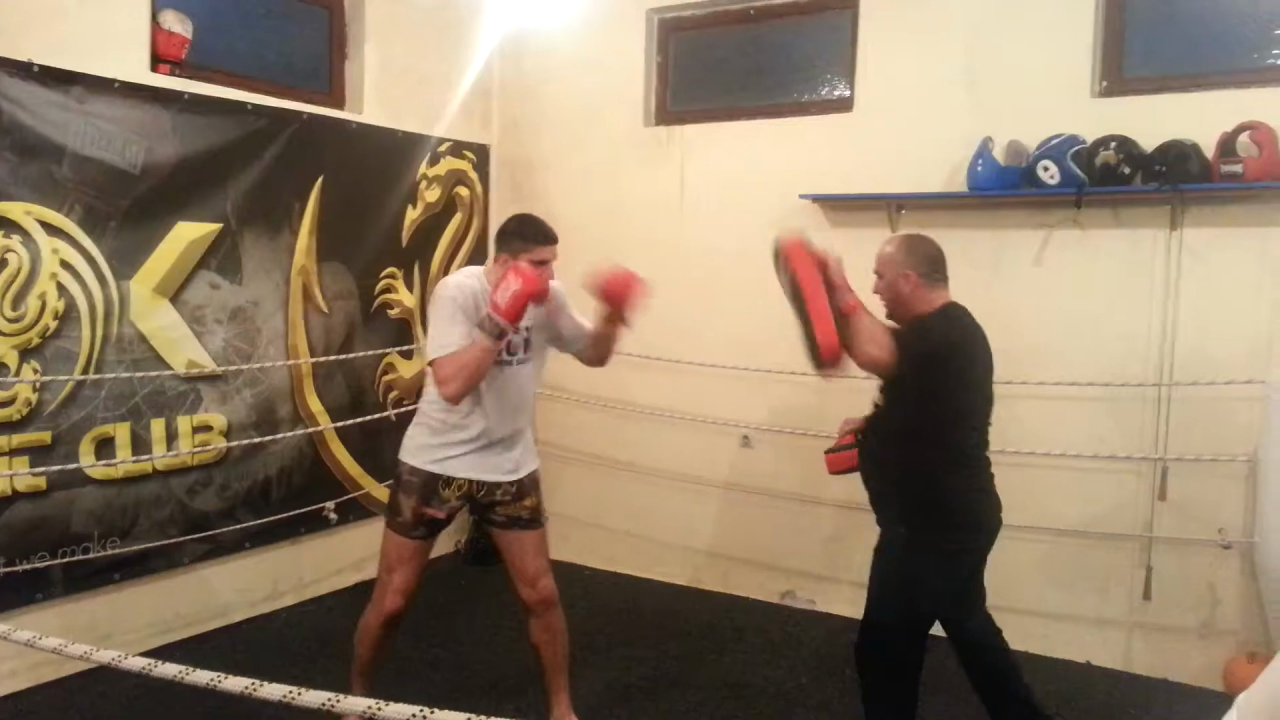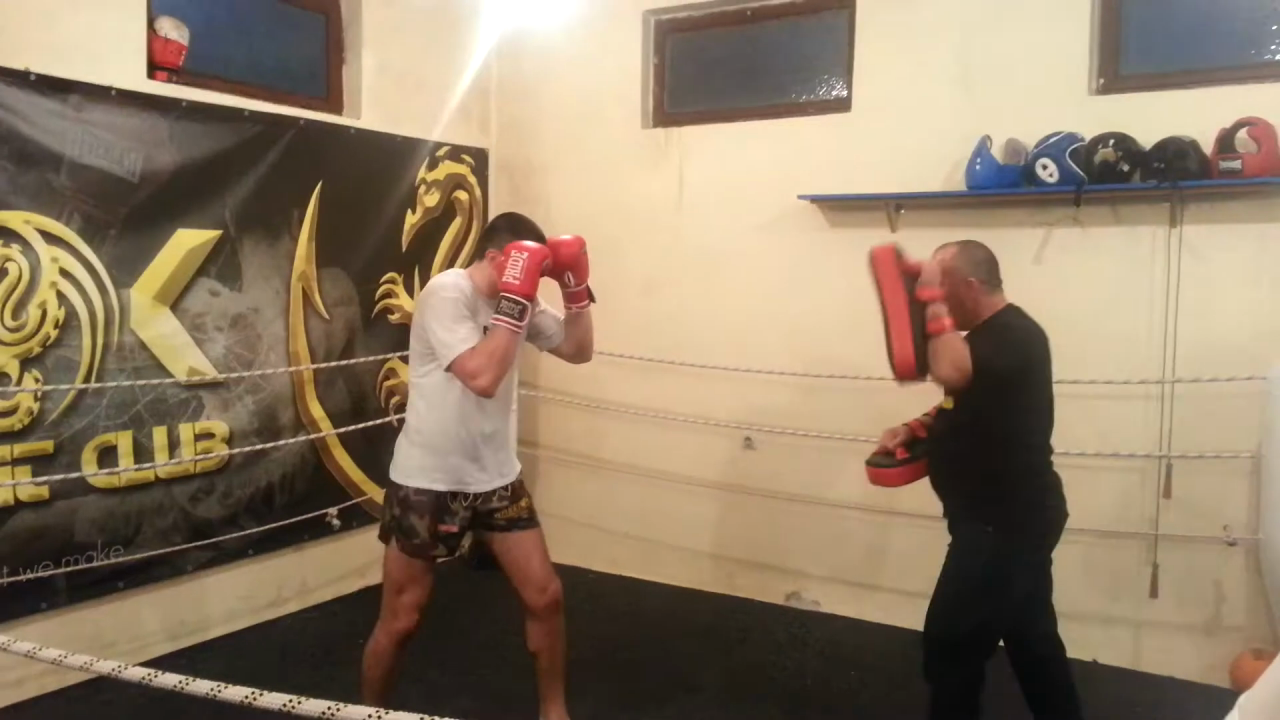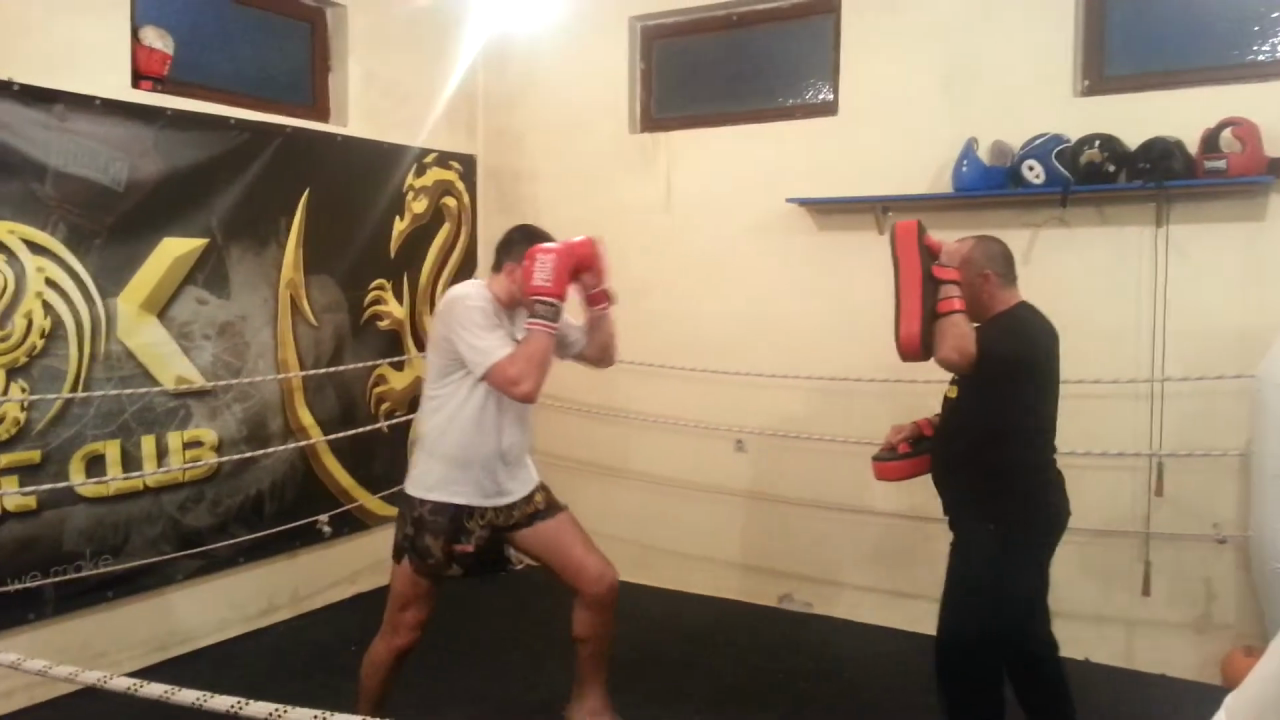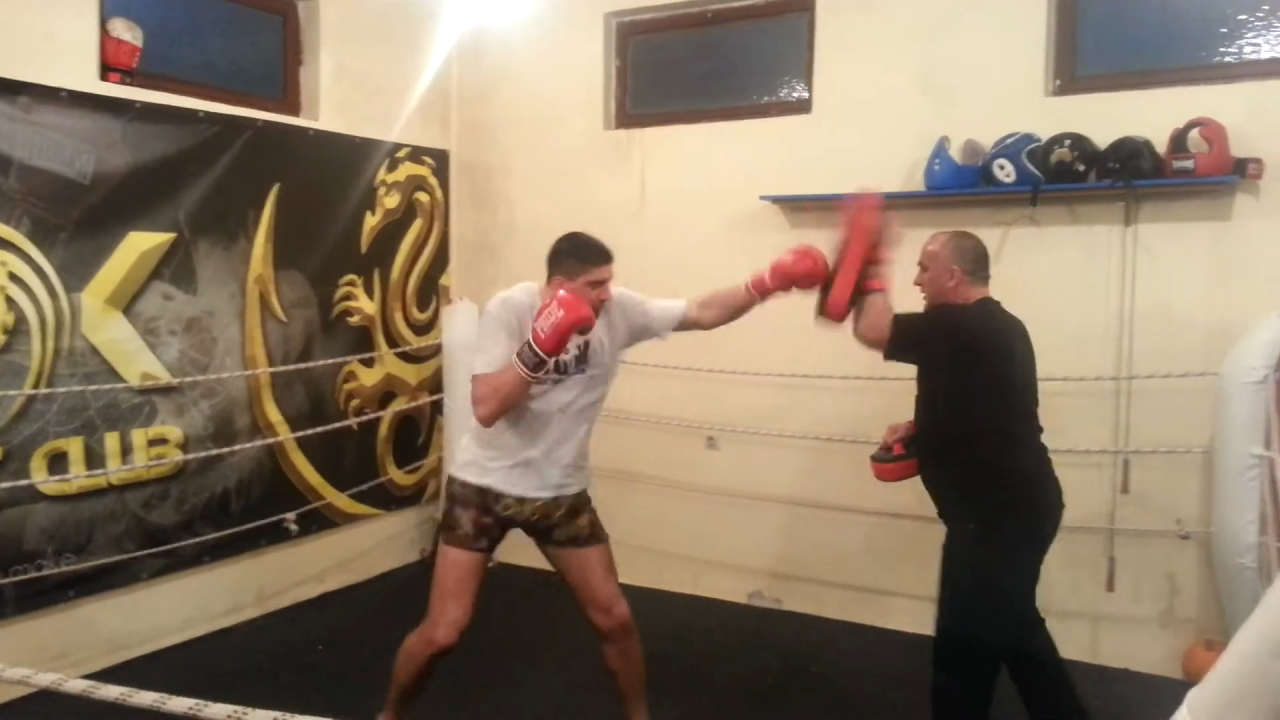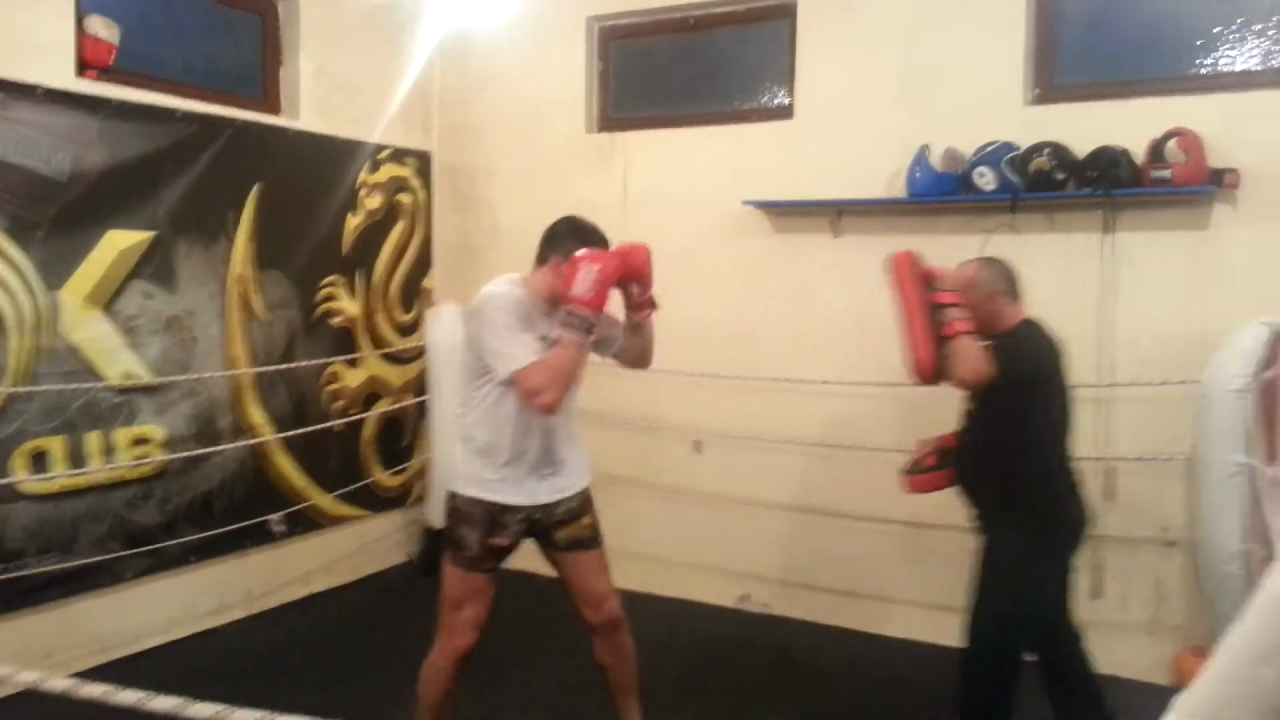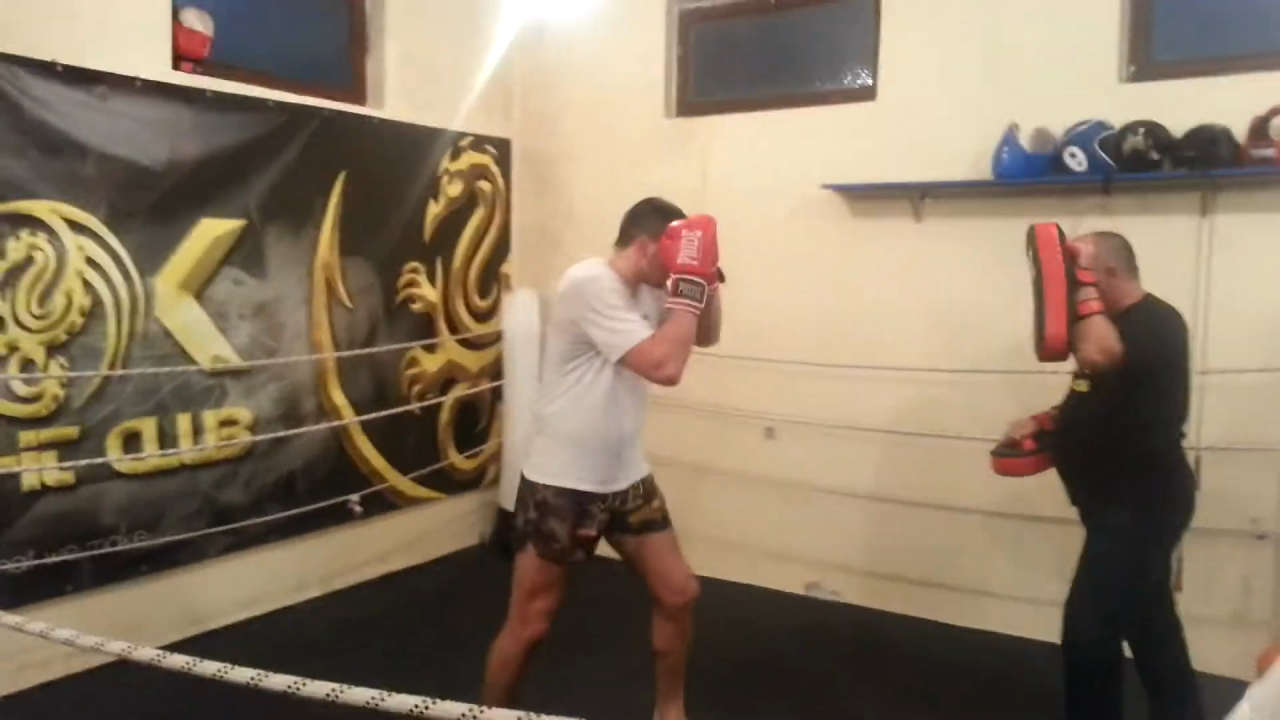
dt=0.3s
person 1, frame 1
left shoulder: (547, 298)
right shoulder: (456, 290)
left elbow: (593, 352)
right elbow: (452, 386)
left wrist: (614, 312)
right wrist: (500, 318)
left hip: (509, 469)
right hip: (433, 464)
left knee: (540, 594)
right knee: (391, 599)
person 1, frame 2
left shoulder: (515, 299)
right shoulder: (446, 293)
left elbow: (579, 350)
right elbow: (484, 378)
left wrist: (576, 287)
right wrist: (515, 301)
left hip: (497, 477)
right hip: (428, 482)
left knee: (544, 596)
right knee: (401, 619)
person 1, frame 3
left shoulder: (528, 308)
right shoulder: (466, 304)
left elbow: (601, 354)
right elbow: (524, 384)
left wrist: (593, 289)
right wrist: (546, 303)
left hip: (514, 487)
right hip: (444, 495)
left knee: (599, 582)
right knee: (402, 633)
person 1, frame 4
left shoulder: (617, 307)
right shoulder: (506, 309)
left elbow: (700, 314)
right elbow: (487, 409)
left wrist: (770, 280)
right wrist: (540, 345)
left hip: (559, 488)
right hip: (483, 483)
left knee: (612, 619)
right knee: (444, 630)
person 1, frame 5
left shoulder: (577, 303)
right shoulder: (498, 303)
left elbow: (638, 356)
right elbow: (545, 395)
left wrist: (638, 299)
right wrist: (582, 312)
left hip: (560, 487)
right hip: (487, 493)
left knee: (607, 614)
right knee: (459, 637)
person 1, frame 6
left shoulder: (644, 290)
right shoulder: (590, 286)
left elbow: (705, 336)
right elbow: (665, 366)
left wrist: (709, 275)
right wrist: (689, 281)
left hip: (625, 476)
right hip: (562, 482)
left knee: (678, 595)
right knee: (529, 625)
person 2, frame 1
left shoulder: (940, 334)
right shoulder: (952, 328)
left elbow: (874, 355)
left wrist: (840, 288)
right wrist: (873, 422)
left hip: (930, 524)
right hip: (960, 516)
left knee: (885, 646)
right knee: (969, 628)
person 2, frame 2
left shoulder: (1015, 335)
right shoulder: (993, 335)
left elbow: (950, 372)
right elbow: (971, 410)
left wrist: (933, 301)
right wrist: (916, 429)
left hip: (1005, 523)
right hip: (1012, 517)
left knee: (951, 644)
right knee: (1030, 635)
person 2, frame 3
left shoulder: (1024, 330)
right shoulder: (1001, 332)
left elbow: (952, 353)
right elbow: (982, 411)
left wrist: (945, 282)
right wrist: (923, 427)
left hip: (1009, 521)
right hip: (1008, 516)
left knee: (965, 648)
right knee: (1022, 637)
person 2, frame 4
left shoulder: (965, 323)
right shoulder: (989, 325)
left elbow: (871, 331)
left wrist: (874, 261)
right wrist: (919, 428)
left hip: (998, 514)
right hip: (1019, 505)
left knee: (965, 647)
right knee: (1016, 626)
person 2, frame 5
left shoulder: (1026, 347)
right shoulder: (1017, 345)
left elbow: (967, 373)
left wrist: (944, 302)
right wrist: (952, 446)
left hip: (1031, 521)
right hip: (1038, 516)
left knee: (992, 648)
right knee: (1048, 630)
person 2, frame 6
left shoulder: (1156, 322)
right shoulder: (1117, 325)
left elbow: (1098, 355)
right elbow: (1100, 402)
left wrist: (1083, 286)
right wrist: (1043, 423)
left hip: (1139, 504)
right hip: (1123, 502)
left knee: (1088, 628)
right knee: (1148, 617)
